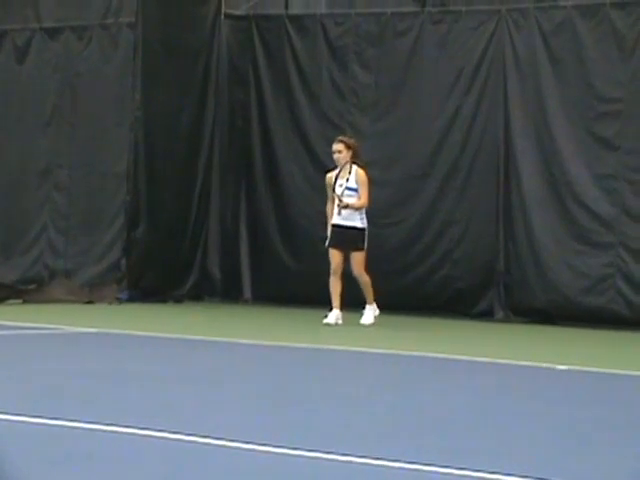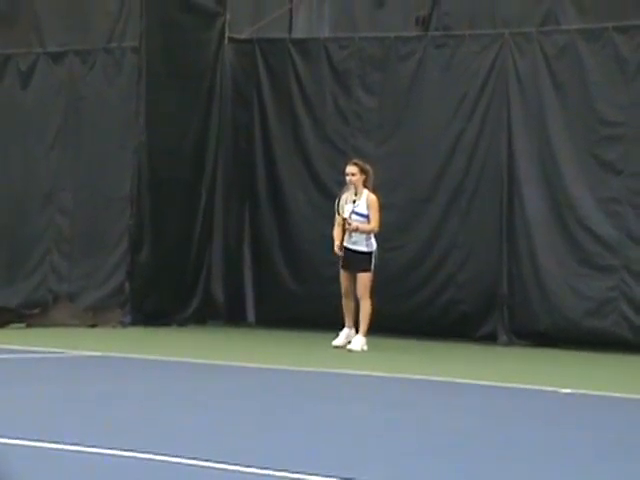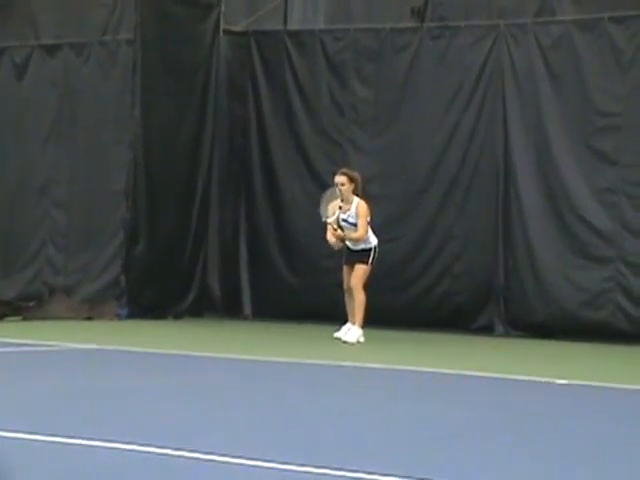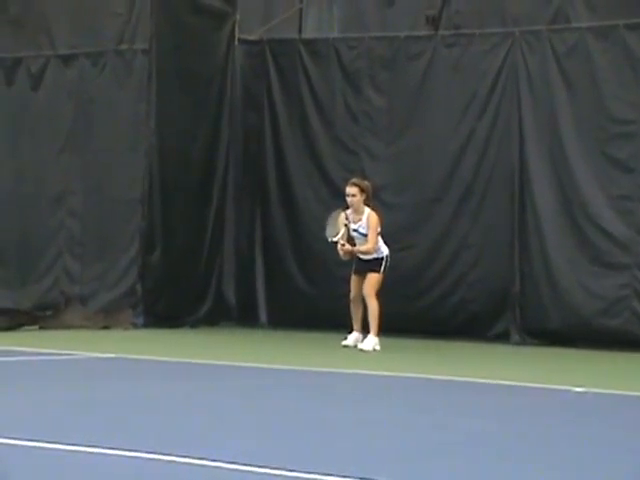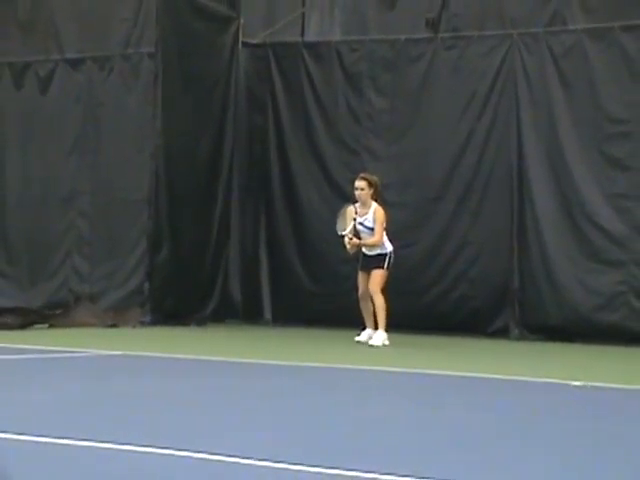
dt=1s
person 1, frame 1
left shoulder: (359, 174)
right shoulder: (331, 177)
left elbow: (364, 202)
left wrist: (347, 204)
right wrist: (329, 226)
left hip: (356, 228)
right hip: (337, 227)
left knee: (358, 272)
right knee: (334, 270)
left ankle: (371, 306)
right ankle: (335, 312)
person 1, frame 2
left shoulder: (370, 199)
right shoulder: (343, 198)
left elbow: (374, 227)
right elbow: (338, 225)
left wrist: (357, 227)
right wrist: (337, 242)
left hip: (365, 251)
right hip: (348, 249)
left knee: (362, 295)
right knee: (346, 293)
left ankle: (361, 338)
right ankle: (348, 330)
person 1, frame 3
left shoulder: (361, 206)
right shoulder: (334, 206)
left elbow: (362, 235)
right elbow: (330, 233)
left wrist: (343, 236)
right wrist: (334, 240)
left hip: (367, 248)
right hip: (350, 248)
left knee: (356, 284)
right knee: (347, 287)
left ankle: (358, 330)
right ankle: (350, 324)
person 1, frame 4
left shoulder: (371, 217)
right shoulder: (345, 216)
left elbow: (371, 247)
right elbow: (341, 242)
left wrist: (352, 250)
right wrist: (342, 250)
left hip: (378, 258)
right hip: (361, 258)
left knee: (369, 293)
right knee: (354, 297)
left ankle: (373, 338)
right ankle: (356, 334)
person 1, frame 5
left shoulder: (378, 211)
right shoulder: (352, 210)
left elbow: (378, 240)
right elbow: (349, 234)
left wrist: (359, 243)
right wrist: (350, 243)
left hip: (382, 254)
right hip: (366, 254)
left knee: (374, 289)
right knee: (362, 293)
left ankle: (381, 333)
right ankle: (370, 330)
